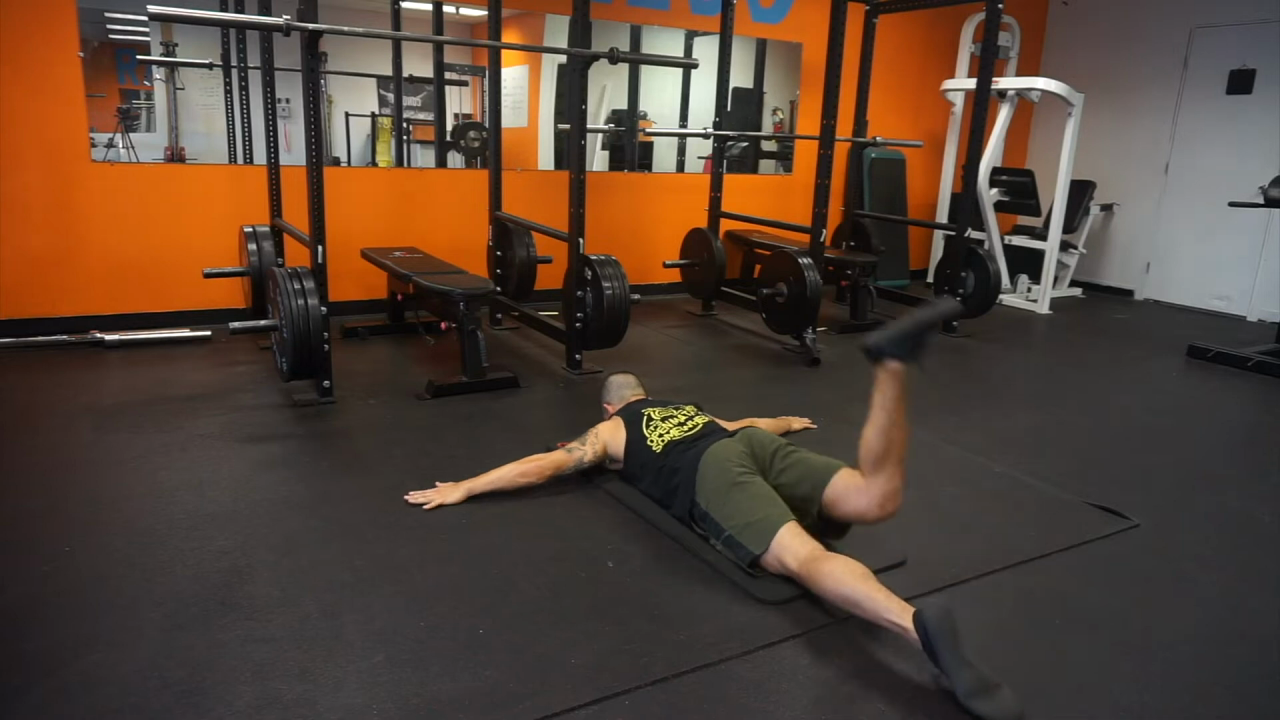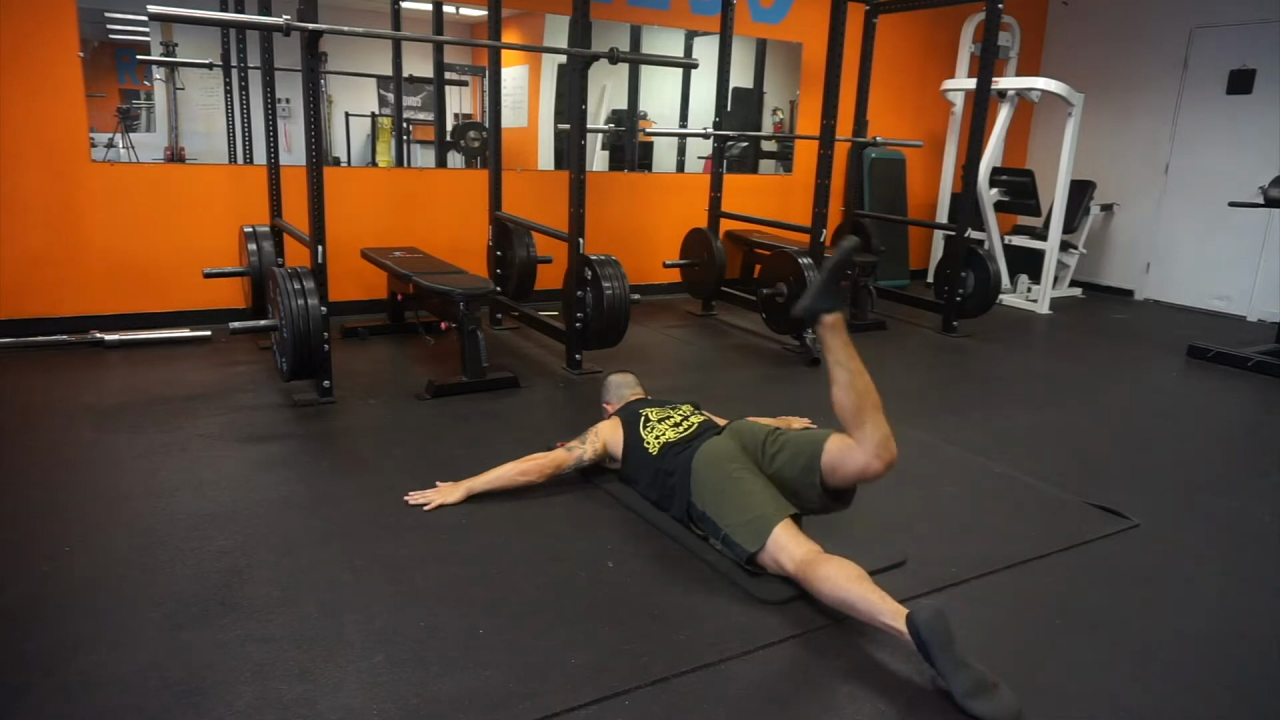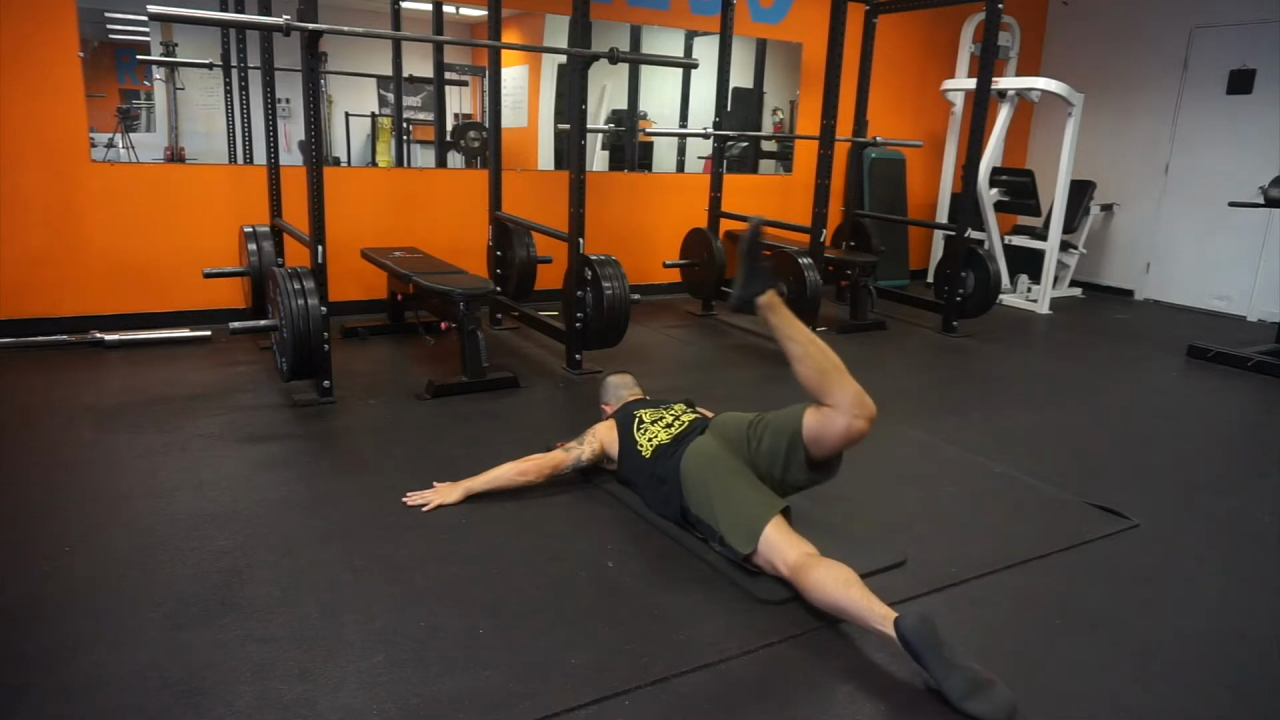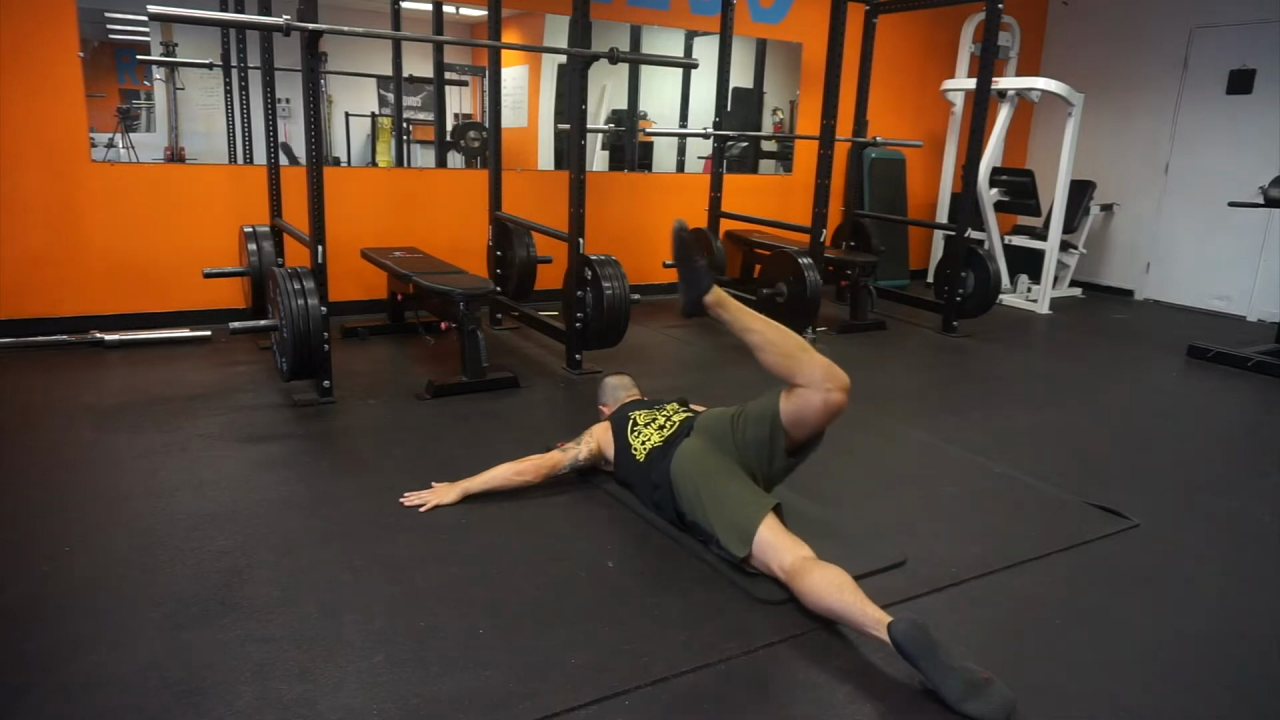
dt=0.3s
person 1, frame 1
left shoulder: (607, 433)
right shoulder: (684, 408)
left elbow: (541, 466)
right elbow: (748, 424)
left wrist: (461, 488)
right wrist: (785, 423)
left hip: (714, 477)
right hip: (753, 445)
left knee: (806, 558)
right knee: (876, 498)
left ankle: (917, 622)
right ankle: (889, 358)
person 1, frame 2
left shoulder: (608, 432)
right shoulder: (687, 408)
left elbow: (542, 465)
right elbow: (747, 421)
left wrist: (461, 489)
right wrist: (787, 422)
left hip: (709, 473)
right hip: (747, 438)
left knee: (802, 559)
right knee: (873, 453)
left ankle: (912, 626)
right ankle: (828, 317)
person 1, frame 3
left shoulder: (605, 432)
right shoulder: (683, 405)
left elbow: (540, 466)
right elbow: (727, 423)
left wrist: (459, 488)
left hip: (700, 472)
right hip: (733, 430)
left knee: (797, 561)
left ankle: (901, 627)
right ankle: (761, 295)
person 1, frame 4
left shoulder: (601, 434)
right shoulder: (680, 404)
left elbow: (533, 468)
right elbow: (723, 417)
left wrist: (456, 488)
left hip: (689, 471)
right hip: (720, 430)
left knee: (792, 562)
left ankle: (893, 633)
